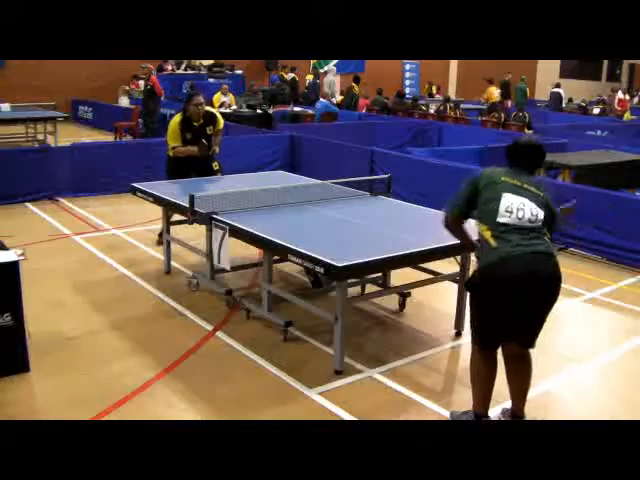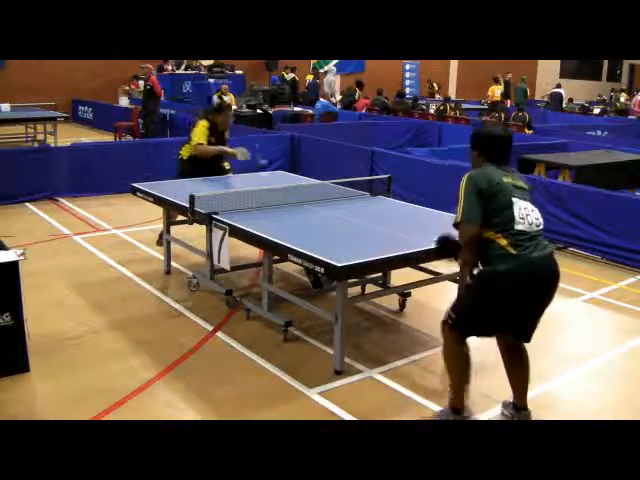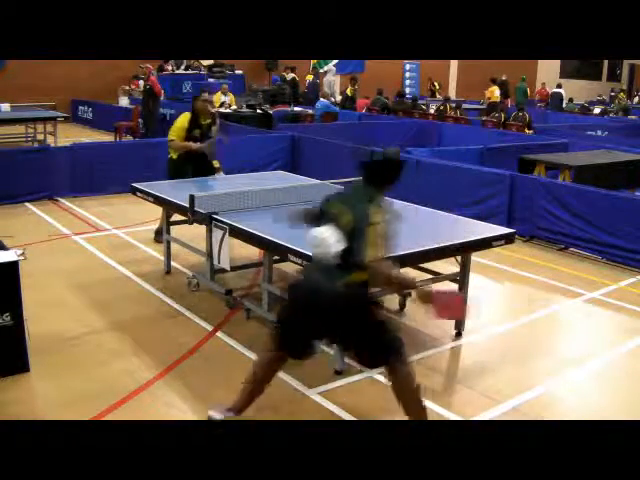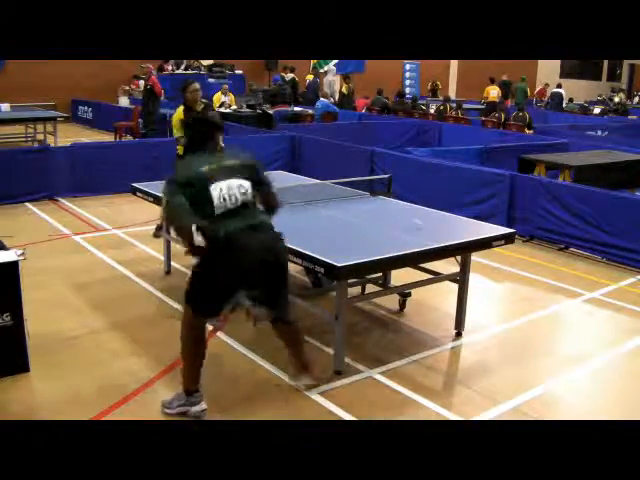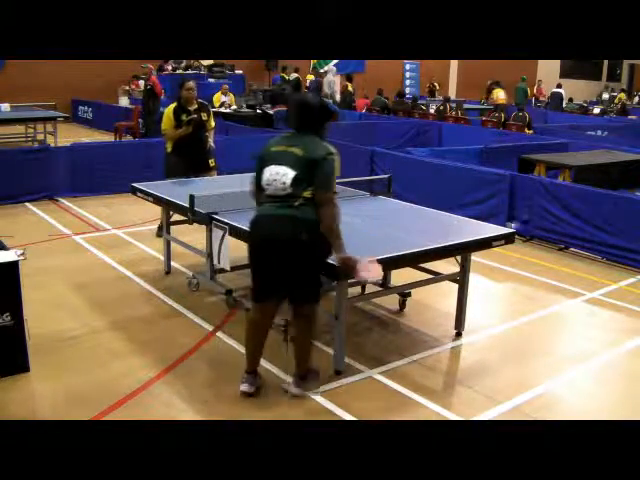
dt=0.7s
person 1, frame 1
left shoulder: (485, 177)
right shoulder: (544, 197)
left elbow: (451, 221)
left wrist: (474, 244)
left hip: (499, 270)
right hip: (544, 272)
left knee: (485, 346)
right knee: (518, 346)
left ankle: (479, 416)
right ankle: (517, 414)
person 1, frame 2
left shoulder: (476, 179)
right shoulder: (517, 182)
left elbow: (469, 234)
left wrist: (467, 266)
right wrist: (474, 262)
left hip: (509, 274)
right hip: (547, 271)
left knee: (454, 330)
right knee: (509, 337)
left ankle: (456, 411)
right ankle: (519, 408)
person 1, frame 3
left shoulder: (338, 198)
right shoulder: (373, 216)
left elbow: (311, 219)
right elbow: (374, 269)
left wrist: (301, 215)
right wrist: (417, 288)
left hip: (308, 293)
right hip: (345, 303)
left knee: (277, 351)
right knee: (396, 359)
left ankle: (232, 410)
right ankle: (421, 424)
person 1, frame 4
left shoulder: (183, 173)
right shoulder: (243, 160)
left elbow: (177, 219)
right elbow: (272, 204)
left wrist: (191, 244)
left hip: (226, 256)
right hip: (267, 246)
left knee: (194, 318)
right knee: (277, 311)
left ankle: (191, 397)
right ankle: (304, 370)
person 1, frame 5
left shoulder: (272, 146)
right shoulder: (324, 152)
right elbow: (326, 204)
right wrist: (340, 250)
left hip: (263, 228)
right hip: (300, 234)
left knee: (263, 306)
right knee: (304, 307)
left ankle: (250, 375)
right ankle: (301, 376)
person 2, frame 1
left shoulder: (212, 115)
right shoulder: (177, 122)
left elbow: (219, 128)
right elbow: (175, 150)
left wrist: (216, 145)
right wrist: (191, 150)
left hip: (205, 156)
right hip: (180, 159)
right ankle: (164, 231)
person 2, frame 2
left shoulder: (224, 125)
right shoulder: (203, 127)
right elbow: (200, 150)
left wrist: (224, 151)
right wrist: (224, 149)
left hip: (213, 161)
right hip: (191, 162)
person 2, frame 3
left shoulder: (213, 117)
right shoulder: (185, 120)
right elbow: (172, 144)
left wrist: (209, 146)
right wrist: (191, 145)
left hip: (203, 158)
right hip: (182, 160)
right ankle: (160, 229)
person 2, frame 4
left shoulder: (208, 107)
right shoulder: (180, 115)
left elbow: (217, 127)
right elbow: (181, 142)
left wrist: (219, 141)
right wrist: (197, 136)
right hip: (189, 157)
right ankle: (161, 225)
person 2, frame 5
left shoulder: (204, 107)
right shoulder: (172, 110)
left elbow: (210, 127)
right elbow: (167, 136)
left wrist: (210, 140)
right wrist: (183, 131)
left hip: (202, 153)
right hip: (178, 156)
right ankle: (163, 224)
